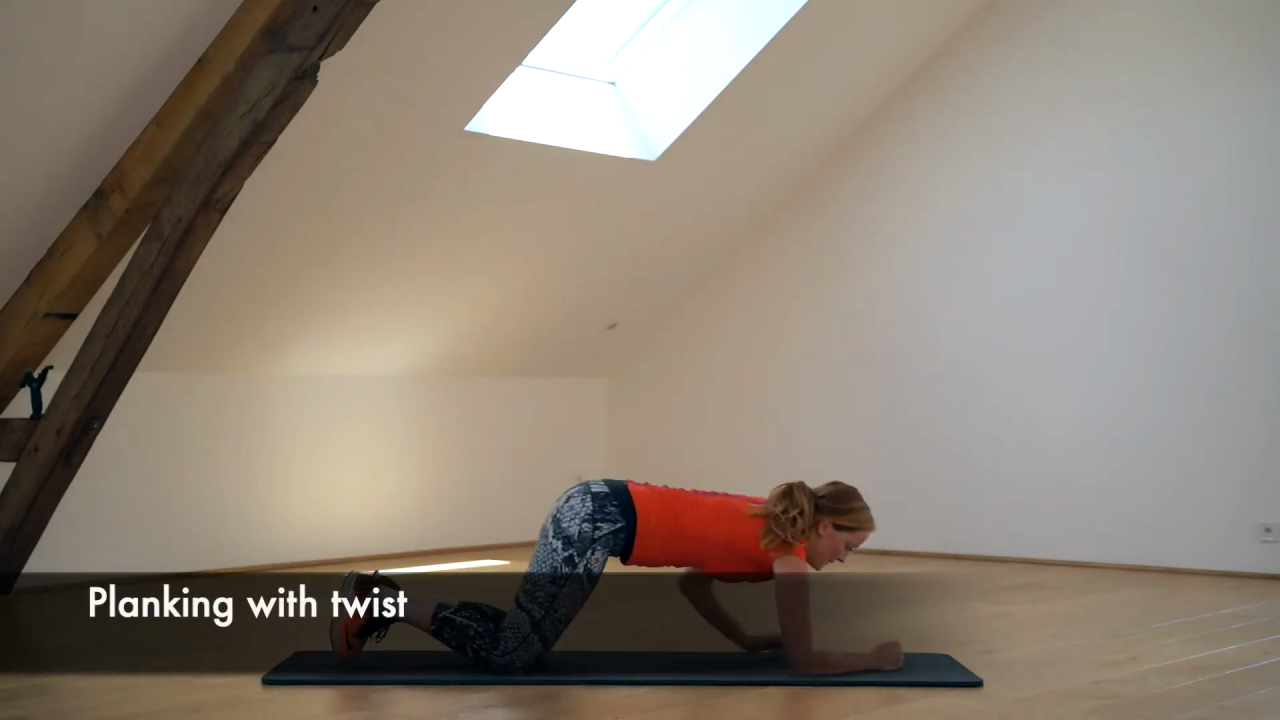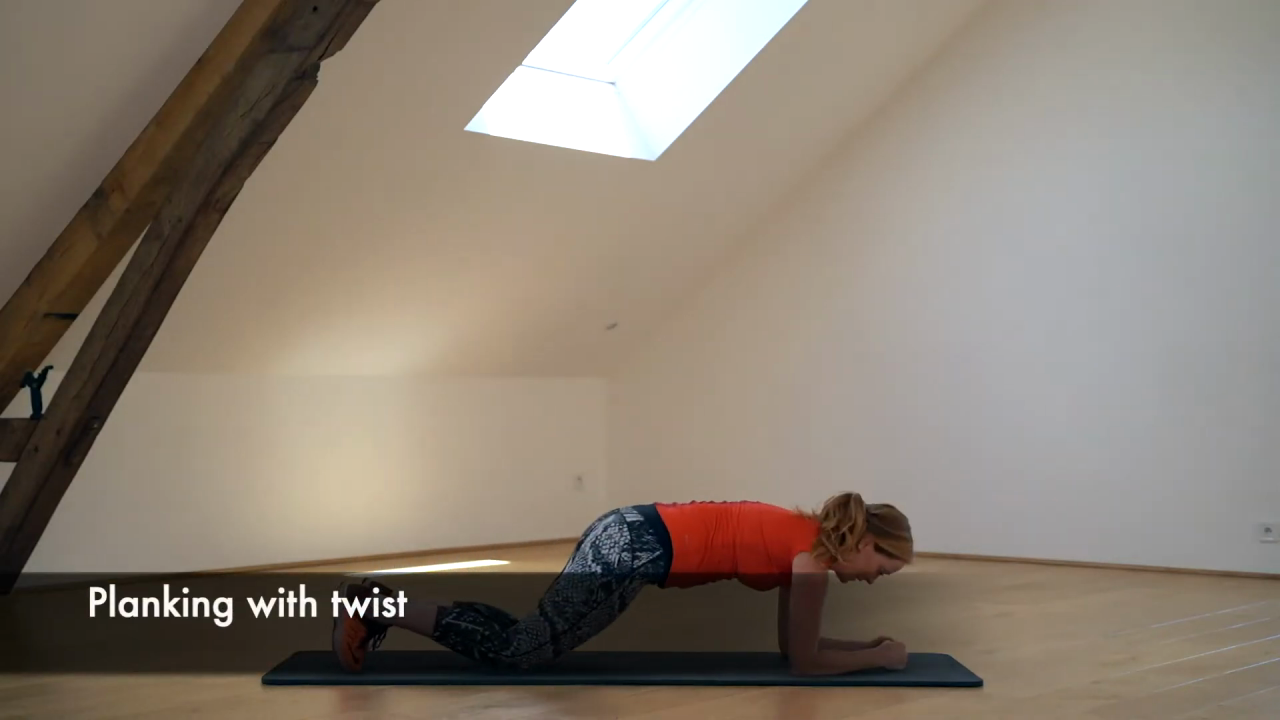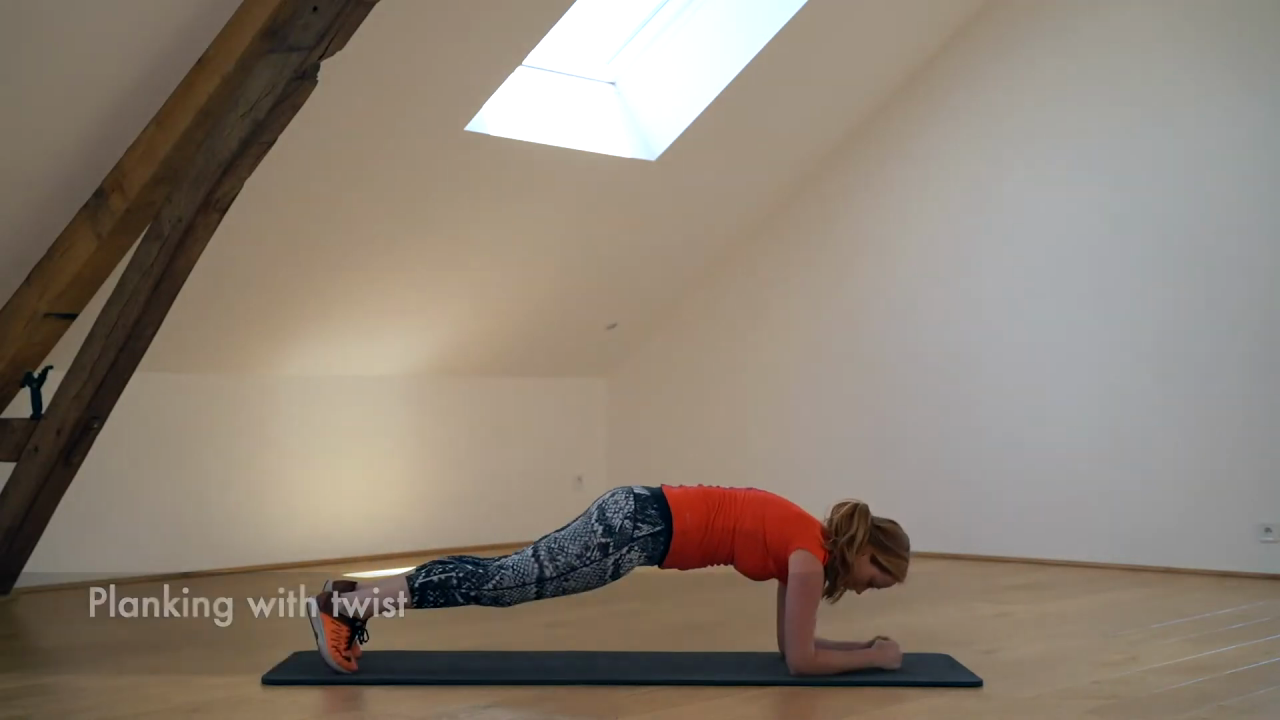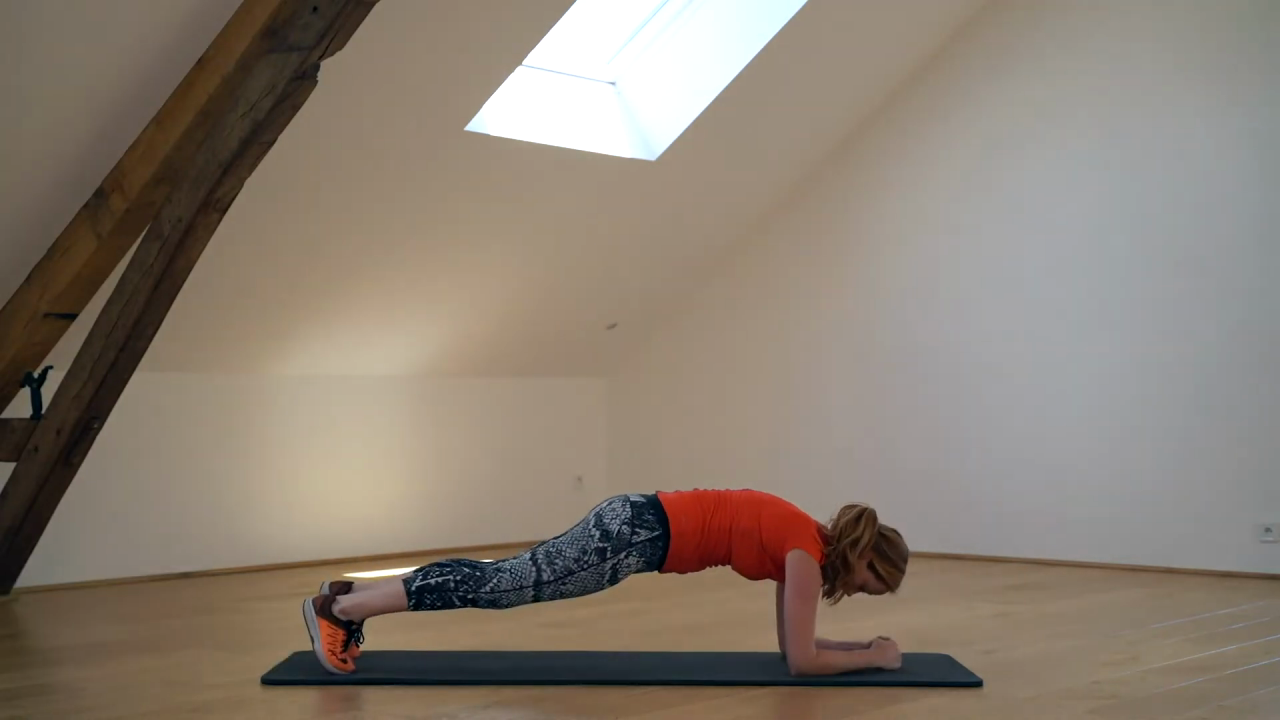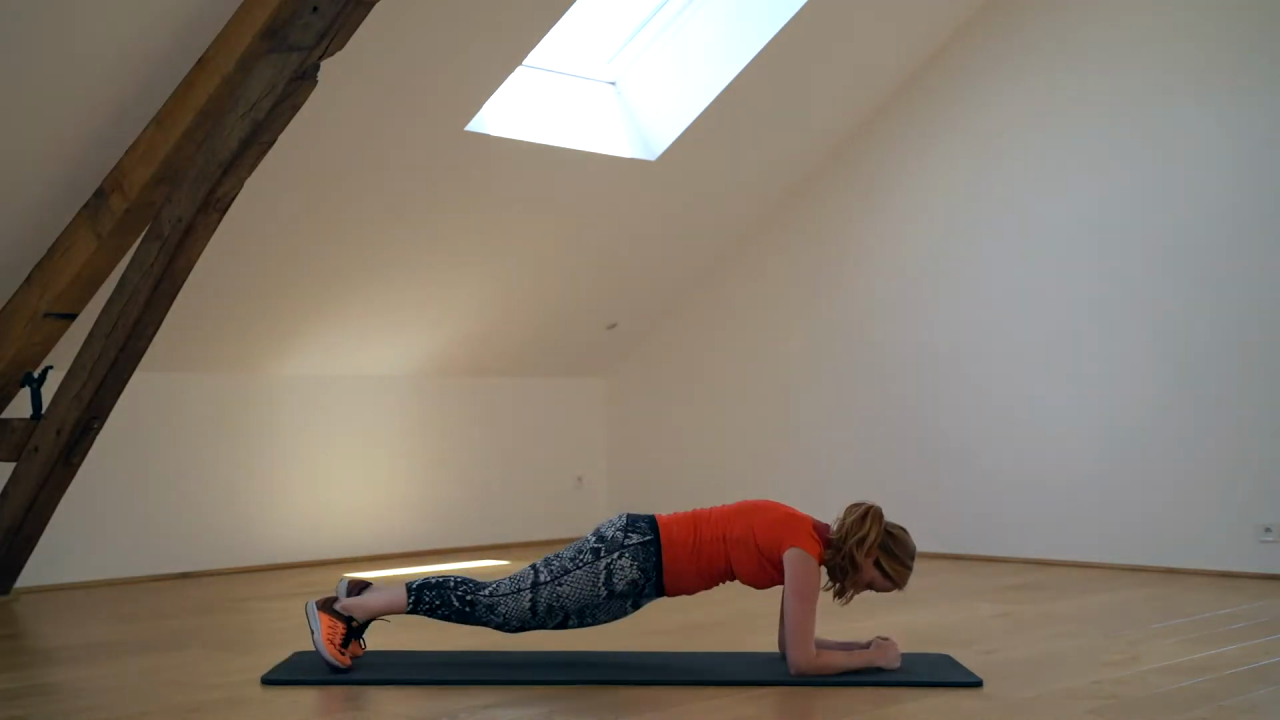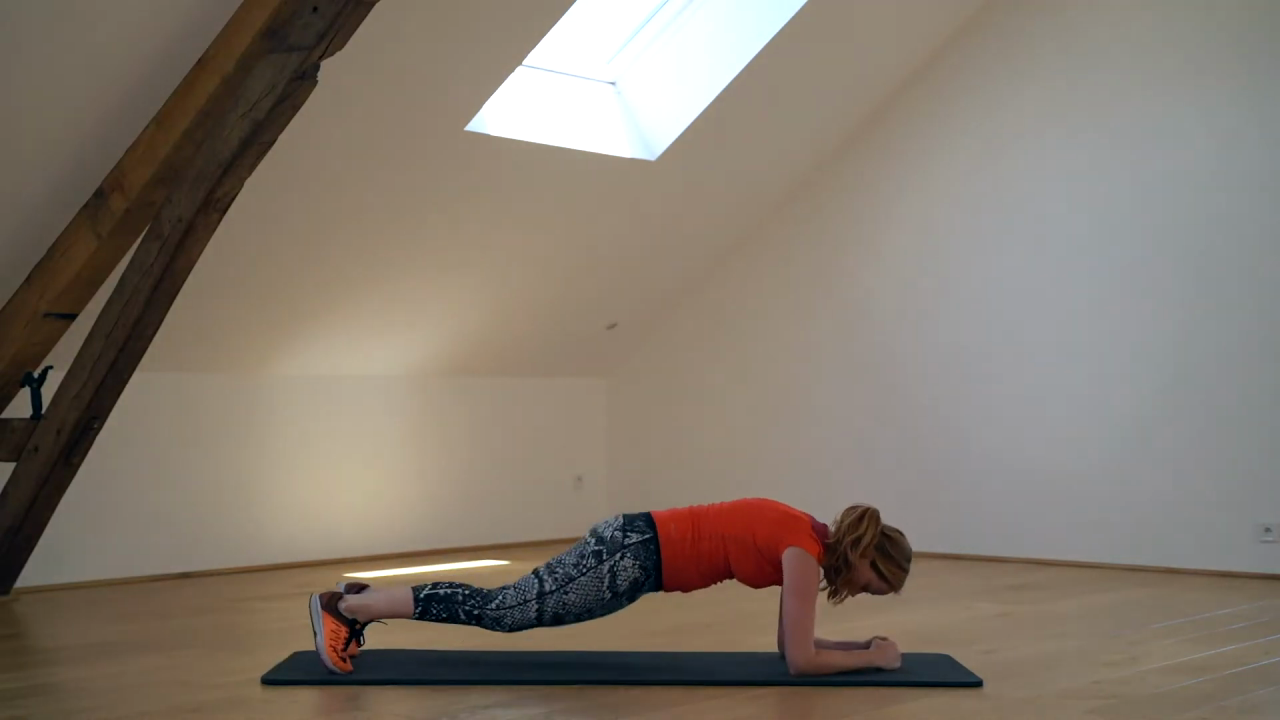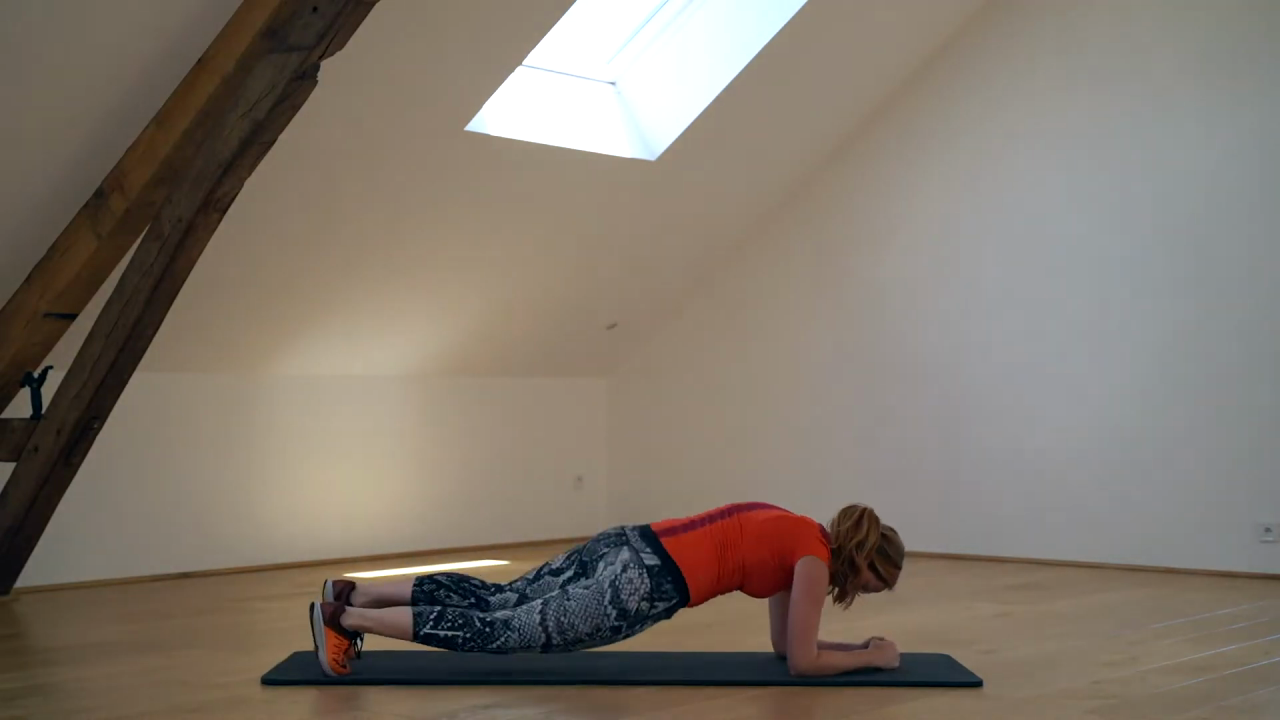
dt=0.4s
person 1, frame 1
left shoulder: (767, 525)
right shoulder: (789, 552)
left elbow: (691, 582)
right elbow: (803, 660)
left wrist: (744, 639)
right wrist: (875, 658)
left hip: (593, 504)
right hip: (597, 524)
left knee: (525, 634)
right knee: (510, 650)
left ankle: (384, 602)
right ankle: (382, 601)
person 1, frame 2
left shoulder: (801, 538)
right shoulder: (813, 552)
left elbow: (792, 641)
right elbow: (805, 661)
left wrist: (867, 643)
right wrist: (880, 657)
left hip: (629, 532)
right hip: (636, 549)
left knee: (528, 635)
right knee: (520, 648)
left ankle: (384, 603)
right ankle: (377, 608)
person 1, frame 3
left shoulder: (803, 541)
right shoulder: (809, 553)
left elbow: (790, 643)
right elbow: (802, 661)
left wrist: (863, 644)
right wrist: (875, 656)
left hip: (637, 515)
right hip: (638, 529)
left knee: (504, 575)
right knee: (502, 582)
left ankle: (357, 593)
right ankle: (341, 605)
person 1, frame 4
left shoulder: (801, 543)
right shoulder: (807, 552)
left elbow: (791, 642)
right elbow: (803, 660)
left wrist: (860, 644)
right wrist: (874, 656)
left hip: (637, 525)
right hip: (639, 536)
left knee: (499, 577)
right knee: (499, 587)
left ankle: (353, 593)
right ankle: (338, 608)
person 1, frame 5
left shoulder: (814, 543)
right shoulder: (804, 550)
left elbow: (792, 643)
right elbow: (803, 661)
left wrist: (862, 644)
right wrist: (873, 656)
left hip: (644, 569)
right hip: (633, 555)
left knee: (509, 612)
right knee: (496, 605)
left ankle: (367, 596)
right ankle: (341, 609)
person 1, frame 6
left shoulder: (805, 540)
right shoulder: (805, 551)
left elbow: (789, 641)
right elbow: (801, 660)
left wrist: (859, 643)
right wrist: (873, 656)
left hip: (633, 540)
right hip: (631, 549)
left knee: (507, 602)
right knee: (500, 609)
left ankle: (363, 595)
right ankle: (344, 607)
person 1, frame 7
left shoulder: (790, 532)
right shoulder: (815, 556)
left elbow: (784, 643)
right elbow: (803, 662)
left wrist: (857, 645)
right wrist: (872, 656)
left hip: (623, 546)
right hip: (644, 587)
left knee: (498, 599)
right knee: (497, 633)
left ankle: (354, 592)
right ankle: (345, 619)
